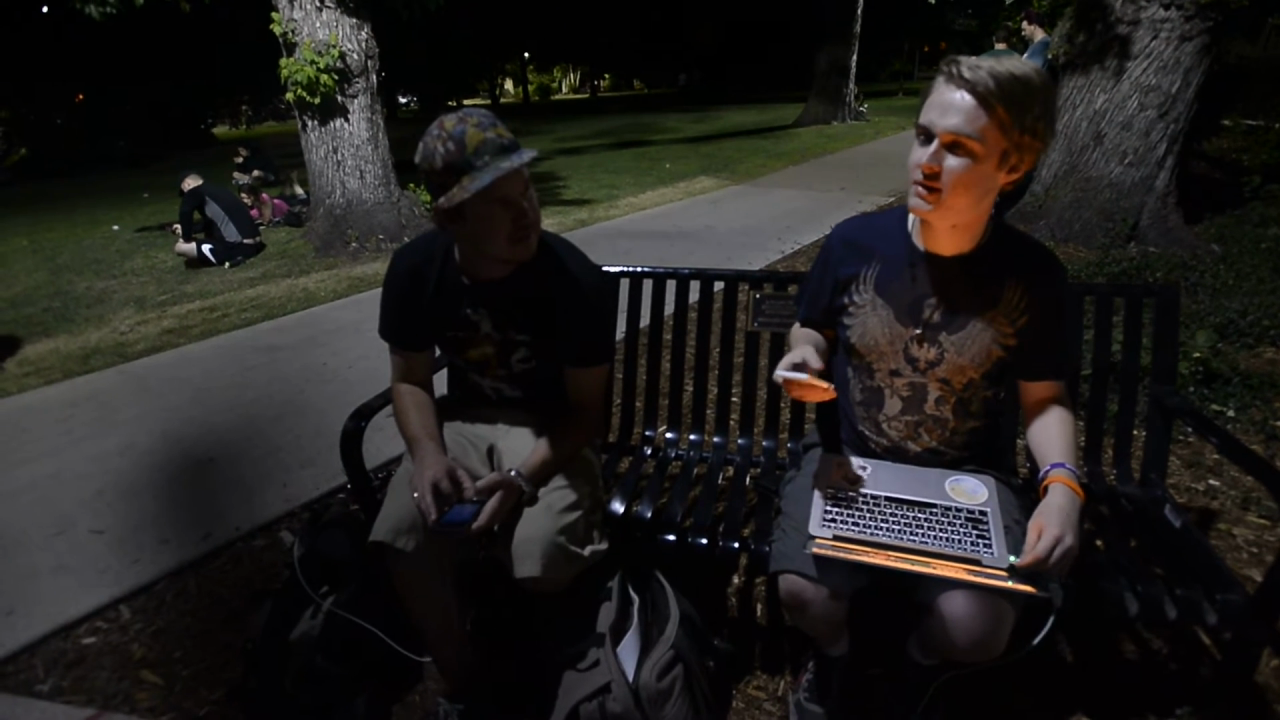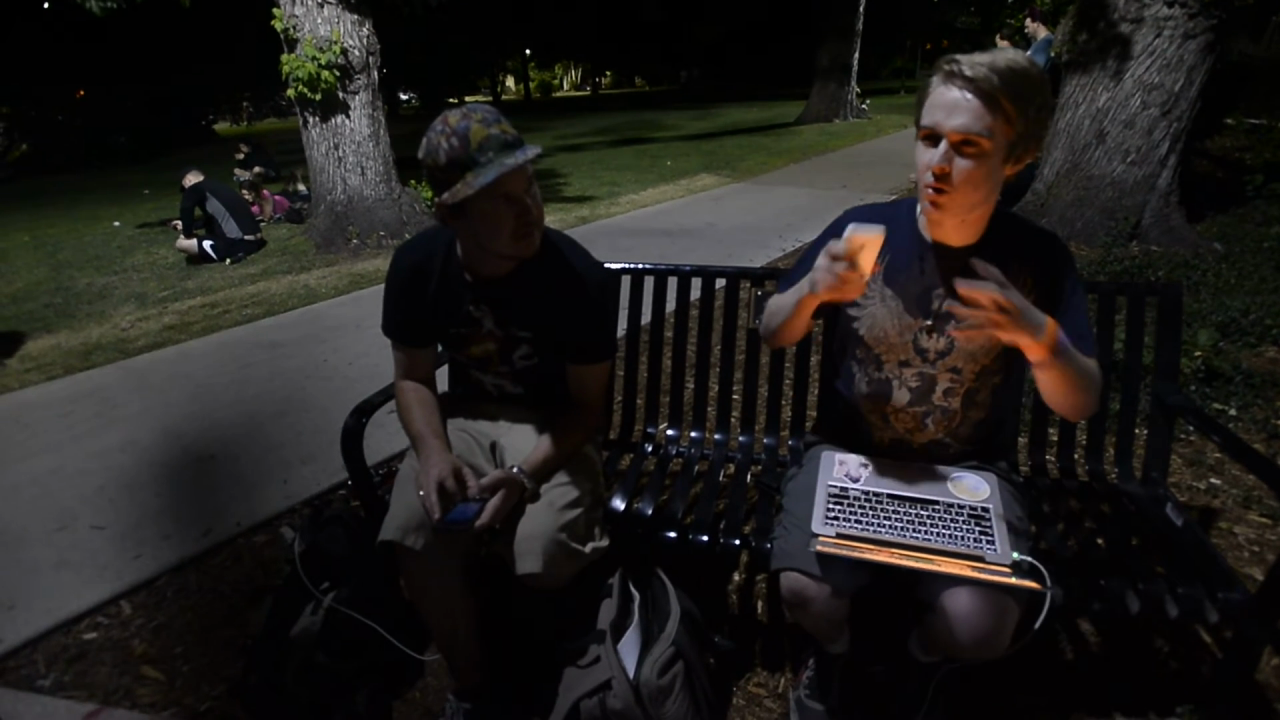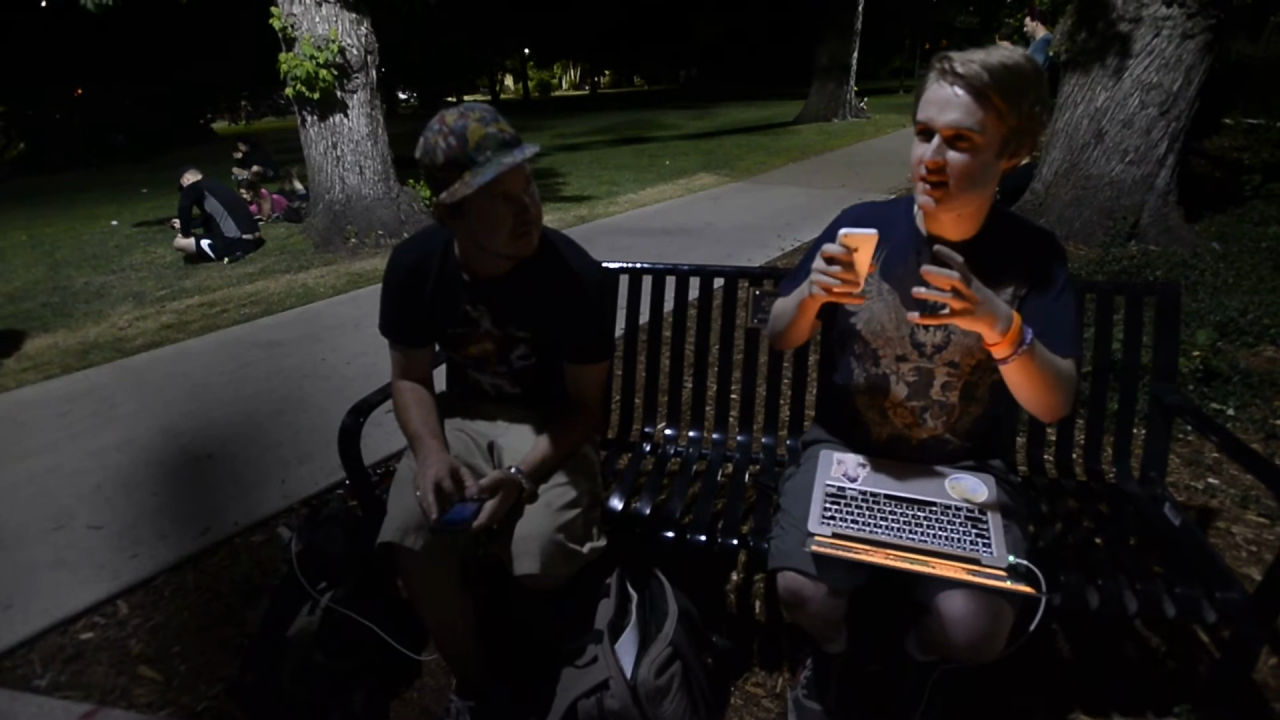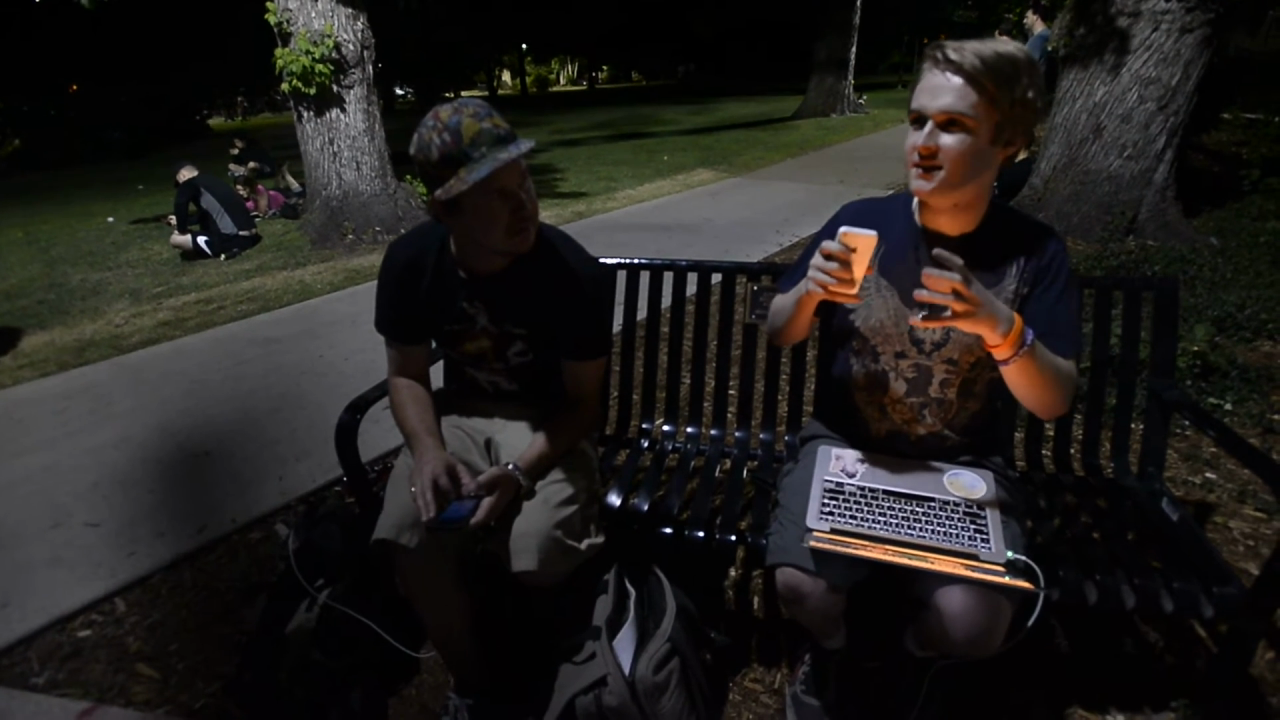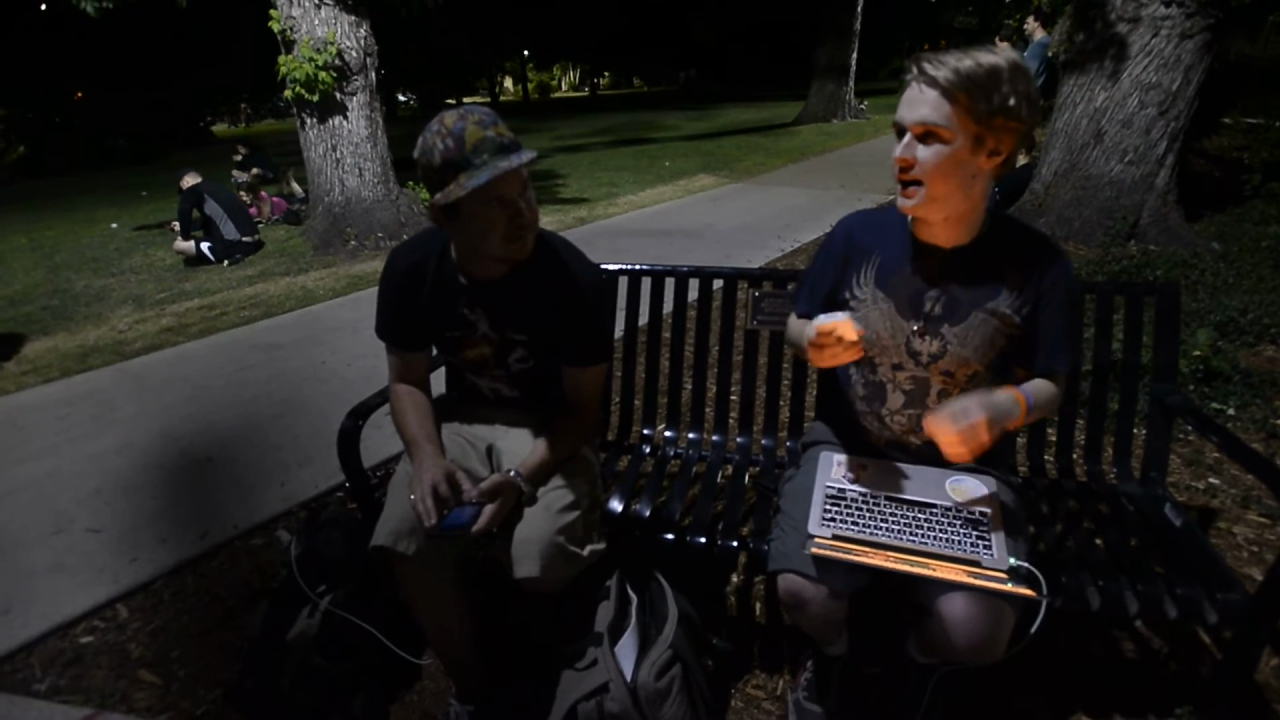
dt=0.5s
person 1, frame 1
left shoulder: (1033, 273)
right shoulder: (854, 242)
left elbow: (1043, 399)
right elbow: (810, 333)
left wrist: (1061, 484)
right wrist: (804, 358)
left hip: (965, 476)
right hip: (848, 459)
left knee: (975, 629)
right knee: (804, 594)
right ankle: (833, 656)
person 1, frame 2
left shoulder: (1039, 258)
right shoulder: (863, 228)
left elbow: (1083, 399)
right elbow: (774, 332)
left wrist: (1035, 334)
right wrist: (812, 291)
left hip: (966, 470)
right hip: (848, 450)
left knee: (980, 626)
right knee: (806, 592)
left ankle: (914, 662)
right ankle: (834, 652)
person 1, frame 3
left shoulder: (1034, 255)
right shoulder: (862, 226)
left elbow: (1055, 404)
right elbow: (779, 338)
left wrist: (999, 325)
right wrist: (811, 294)
left hip: (962, 468)
right hip: (846, 449)
left knee: (976, 629)
right knee: (803, 592)
left ankle: (912, 661)
right ankle: (832, 650)
person 1, frame 4
left shoulder: (1035, 252)
right shoulder: (861, 221)
left elbow: (1055, 400)
right elbow: (780, 335)
left wrist: (999, 327)
right wrist: (808, 292)
left hip: (961, 463)
right hip: (845, 444)
left knee: (975, 625)
right knee: (801, 586)
left ankle: (908, 656)
right ankle: (831, 646)
person 1, frame 5
left shoulder: (1034, 264)
right shoulder: (858, 235)
left elbow: (1045, 383)
right elbow: (796, 330)
left wrist: (1001, 407)
right wrist: (812, 344)
left hip: (957, 469)
right hip: (848, 449)
left knee: (976, 632)
right knee: (804, 594)
left ankle: (913, 664)
right ankle: (831, 653)
person 2, frame 1
left shoulder: (575, 280)
right shoulder: (414, 269)
left elbow: (586, 408)
right elbow: (410, 380)
left wrist: (524, 479)
right wrist: (428, 456)
left hip: (552, 429)
right hip: (466, 420)
left knee: (542, 561)
right knee: (403, 539)
person 2, frame 2
left shoulder: (578, 277)
right shoulder: (417, 265)
left elbow: (587, 405)
right elbow: (412, 376)
left wrist: (525, 475)
right wrist: (433, 453)
left hip: (553, 426)
right hip: (468, 417)
left knee: (543, 559)
right knee: (413, 537)
person 2, frame 3
left shoulder: (577, 278)
right shoulder: (414, 265)
left elbow: (585, 405)
right elbow: (410, 377)
left wrist: (524, 476)
right wrist: (431, 454)
left hip: (551, 426)
right hip: (465, 417)
left knee: (541, 561)
right knee: (412, 541)
person 2, frame 4
left shoulder: (573, 273)
right shoulder: (410, 262)
left elbow: (583, 401)
right elbow: (406, 373)
left wrist: (521, 473)
right wrist: (428, 451)
left hip: (549, 422)
right hip: (462, 413)
left knee: (539, 558)
right knee: (409, 539)
person 2, frame 5
left shoulder: (575, 281)
right shoulder: (411, 268)
left elbow: (583, 408)
right elbow: (408, 381)
left wrist: (523, 480)
right wrist: (428, 459)
left hip: (551, 429)
right hip: (464, 420)
left knee: (541, 564)
right knee: (407, 544)
